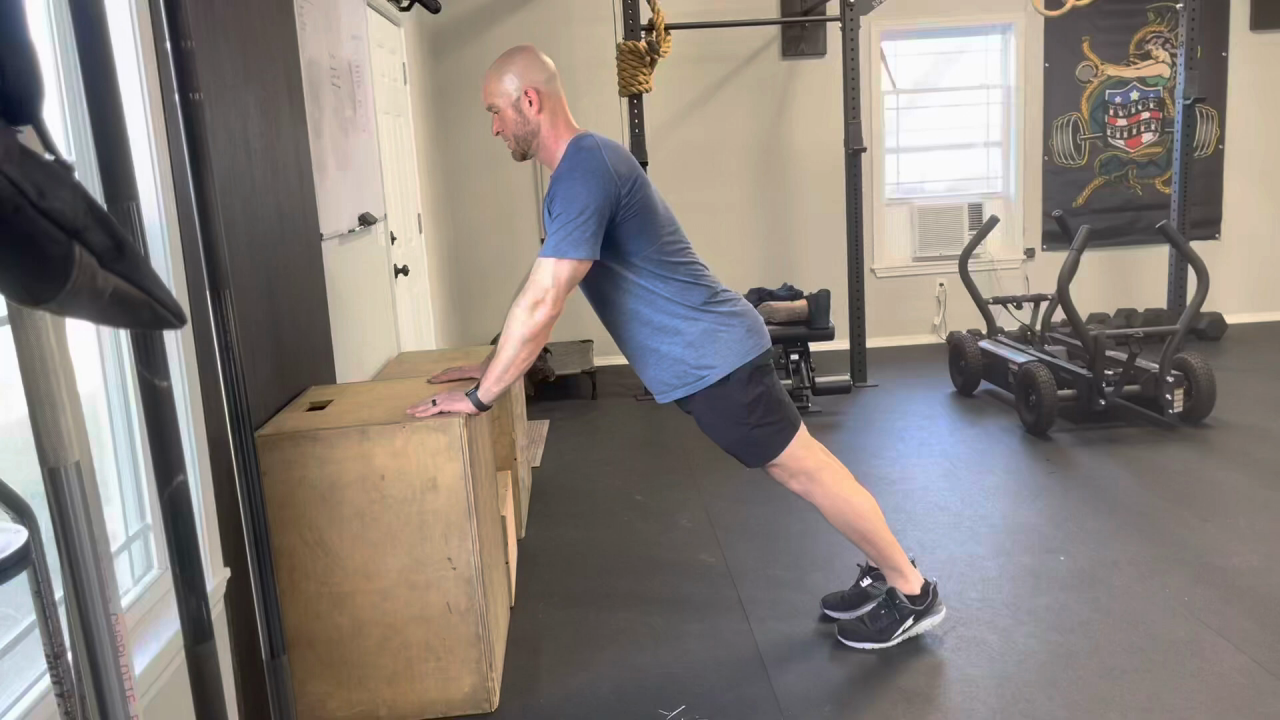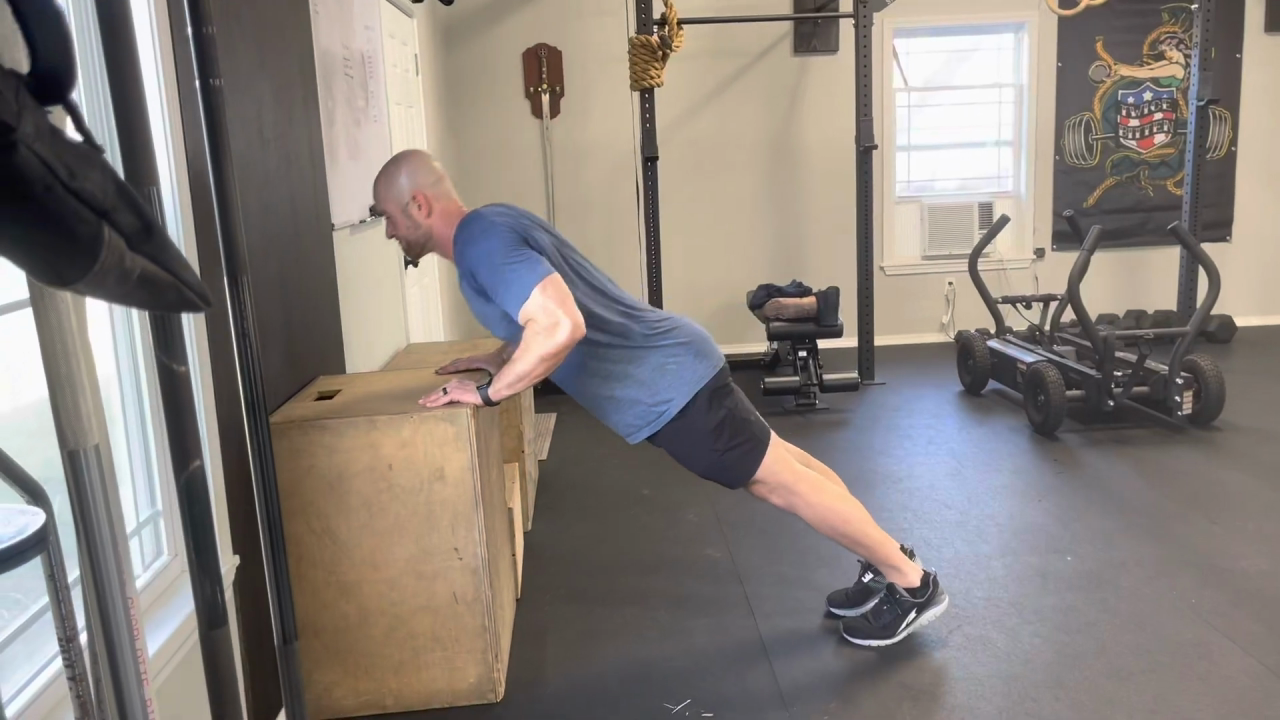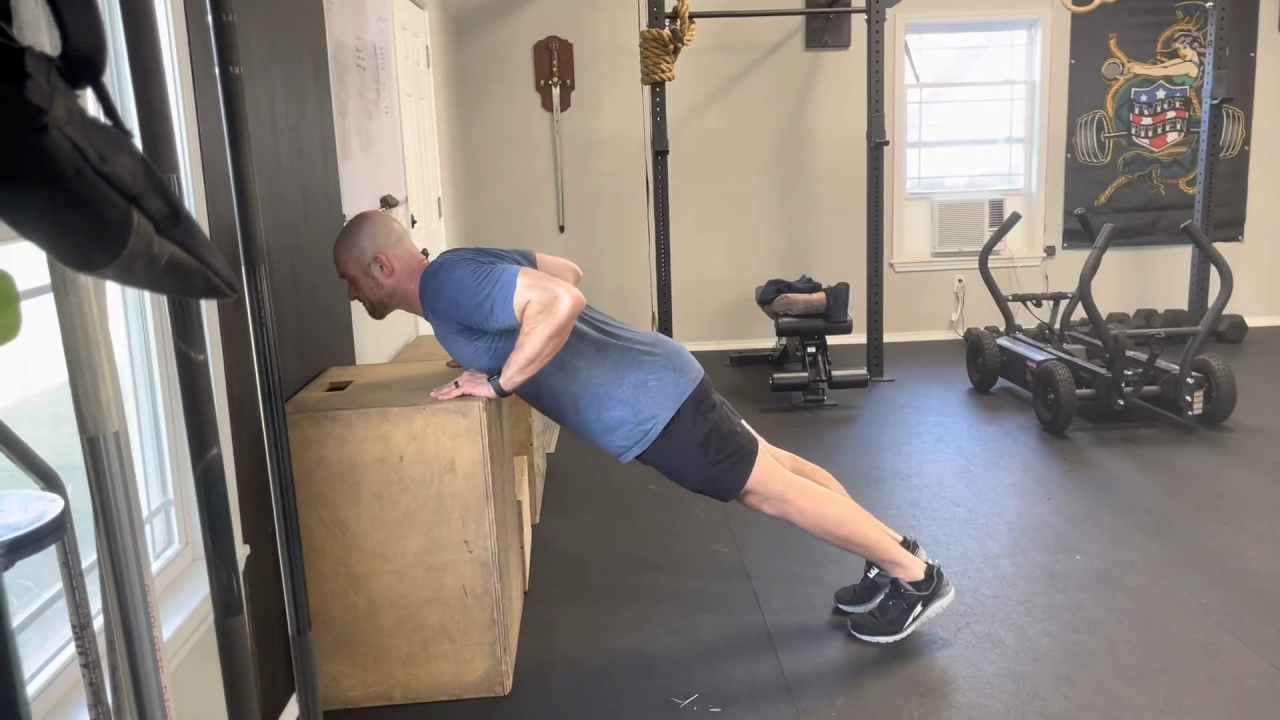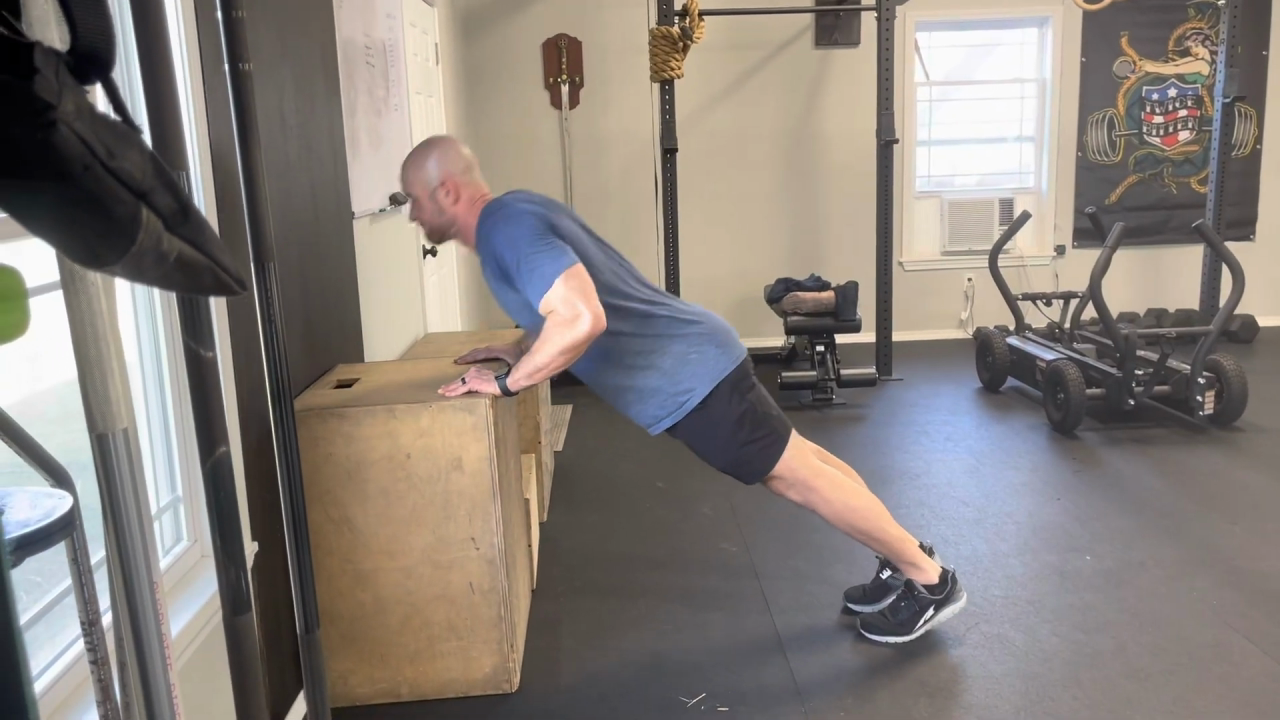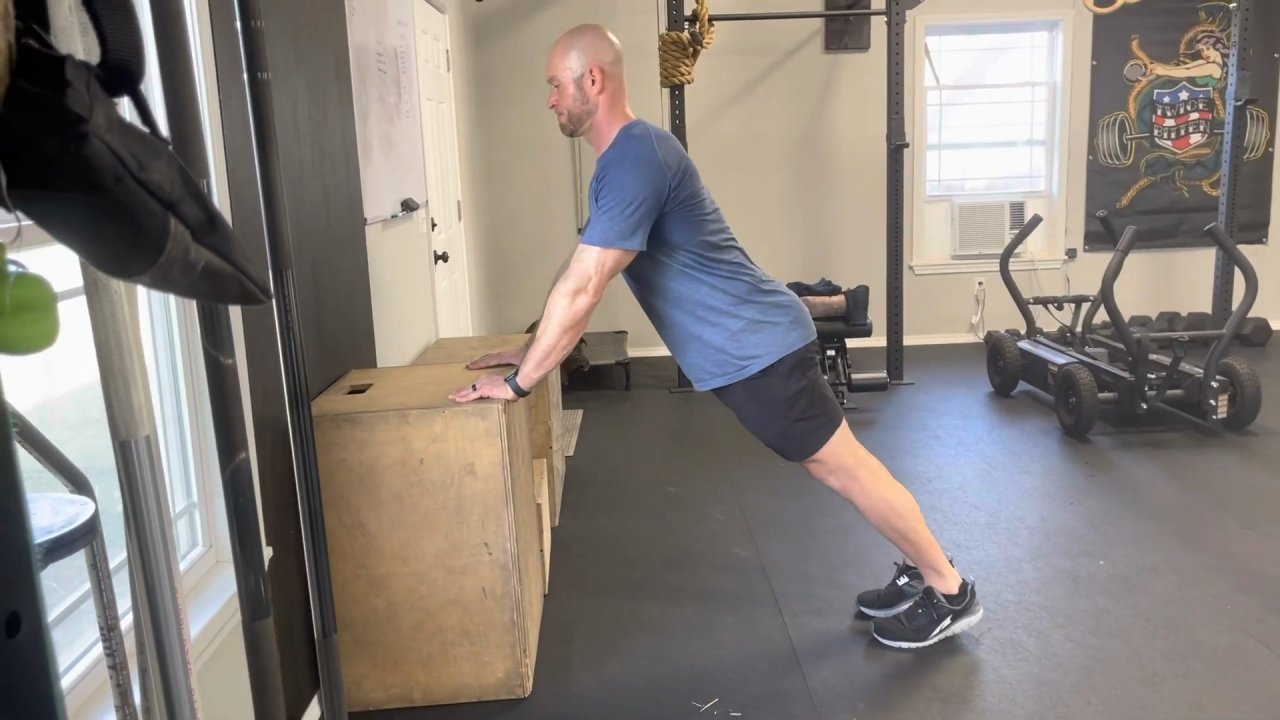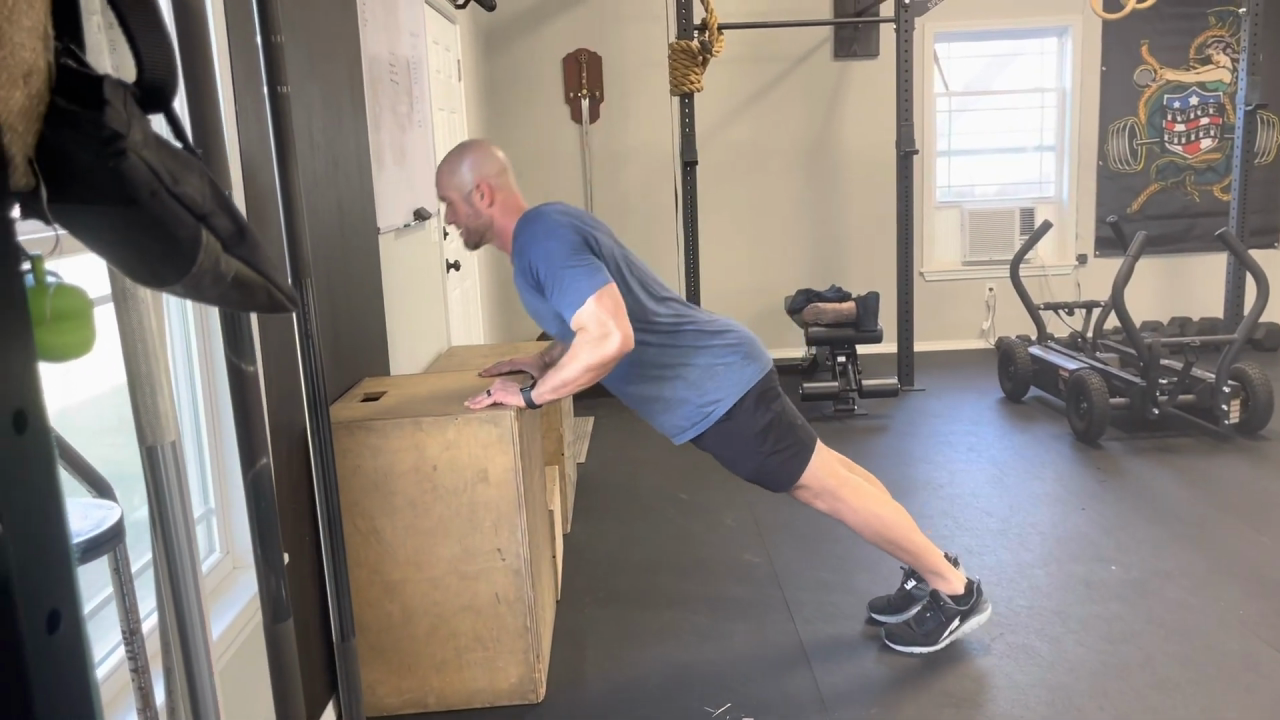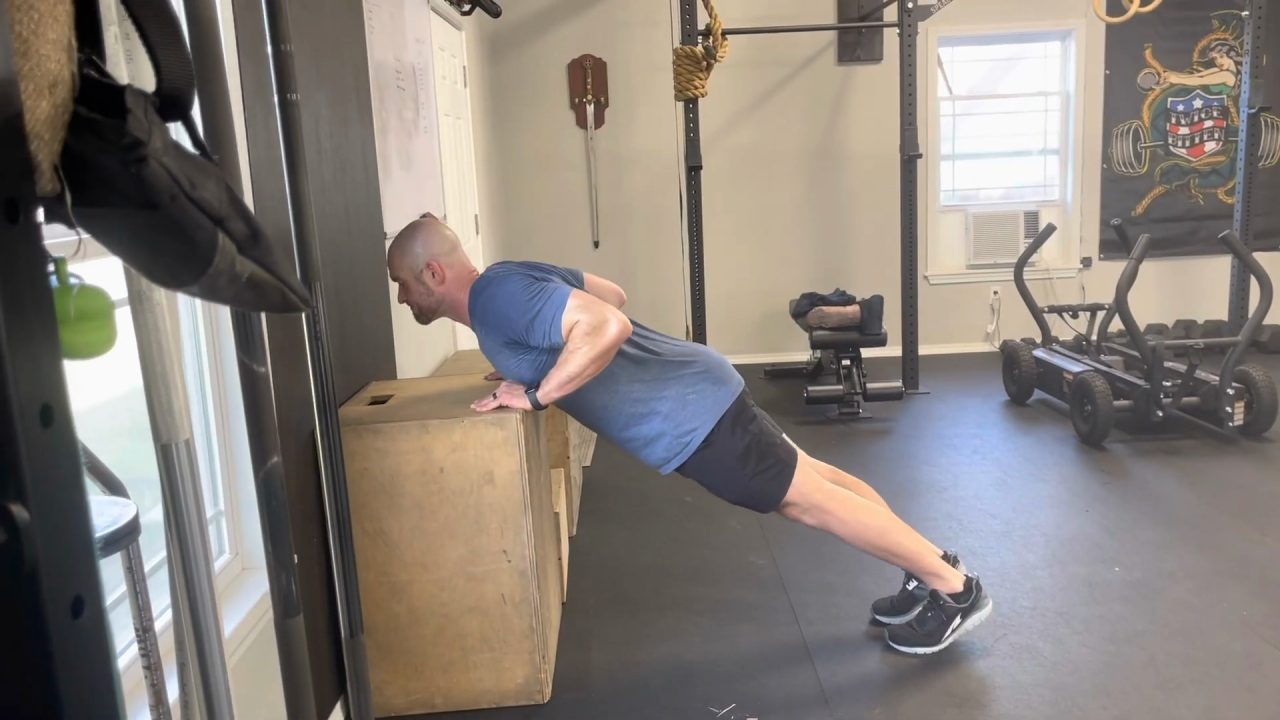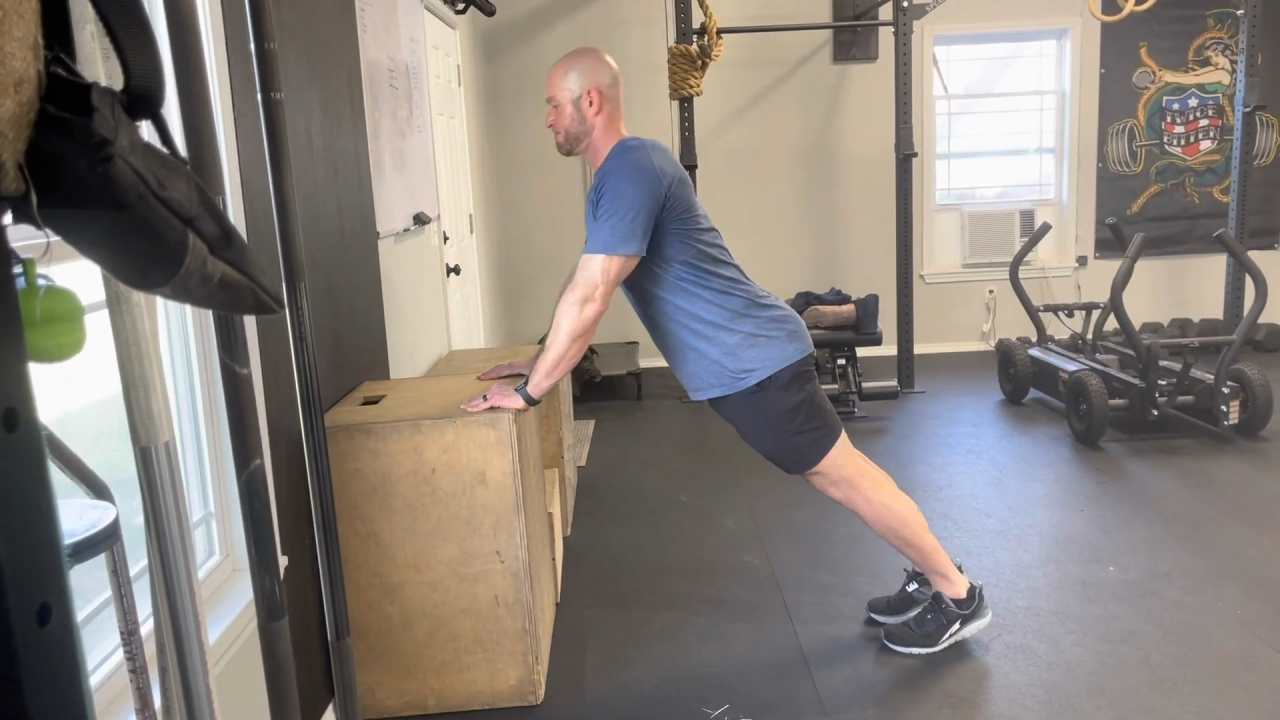
dt=0.7s
person 1, frame 1
left shoulder: (584, 170)
right shoulder: (587, 160)
left elbow: (541, 307)
right elbow: (547, 288)
left wrist: (479, 398)
right wrist: (494, 364)
left hip: (708, 357)
right hip: (709, 346)
left knee: (803, 469)
right knee: (799, 463)
left ankle: (913, 593)
right ankle: (885, 573)
person 1, frame 2
left shoulder: (482, 242)
right shoulder: (491, 222)
left elbow: (561, 329)
left wrist: (487, 392)
right wrist: (497, 359)
left hip: (665, 387)
right hip: (674, 362)
left knee: (783, 482)
right knee: (780, 466)
left ankle: (911, 584)
right ankle: (884, 563)
person 1, frame 3
left shoulder: (450, 287)
right shoulder: (464, 268)
left elbow: (561, 301)
right elbow: (568, 271)
left wrist: (499, 382)
left hip: (651, 405)
right hip: (659, 381)
left knee: (774, 489)
right knee: (771, 469)
left ankle: (915, 577)
right ankle: (893, 553)
person 1, frame 4
left shoulder: (506, 229)
right shoulder: (517, 209)
left elbow: (584, 321)
left wrist: (506, 381)
right wrist: (516, 349)
left hip: (688, 380)
right hip: (695, 355)
left knee: (802, 477)
right knee: (800, 463)
left ankle: (928, 581)
right ankle: (905, 561)
person 1, frame 5
left shoulder: (634, 161)
right shoulder: (632, 151)
left elbow: (581, 292)
right elbow: (584, 276)
left wrist: (518, 384)
right wrist: (531, 351)
left hip: (752, 348)
right hip: (752, 340)
left knee: (843, 466)
right knee: (838, 462)
left ankle: (949, 591)
right ankle: (922, 571)
person 1, frame 6
left shoulder: (542, 240)
right shoulder: (547, 224)
left elbow: (610, 341)
left wrist: (530, 396)
right wrist: (541, 362)
left hip: (713, 389)
right hip: (719, 370)
left knee: (825, 484)
right knee: (824, 472)
left ankle: (954, 591)
right ankle: (927, 571)
person 1, frame 7
left shoulder: (499, 299)
right shoulder: (508, 279)
left elbow: (607, 326)
right elbow: (613, 292)
left wrist: (536, 394)
right wrist: (534, 368)
left hip: (691, 416)
right hip: (696, 391)
left knee: (814, 499)
right knee: (811, 479)
left ankle: (954, 587)
right ankle: (931, 568)
person 1, frame 8
left shoulder: (630, 170)
right shoulder: (634, 162)
left elbow: (589, 300)
right elbow: (591, 288)
left wrist: (528, 392)
right wrist: (543, 362)
left hip: (749, 362)
right hip: (750, 353)
left knee: (844, 476)
right knee: (841, 470)
left ankle: (957, 595)
right ankle: (932, 578)
